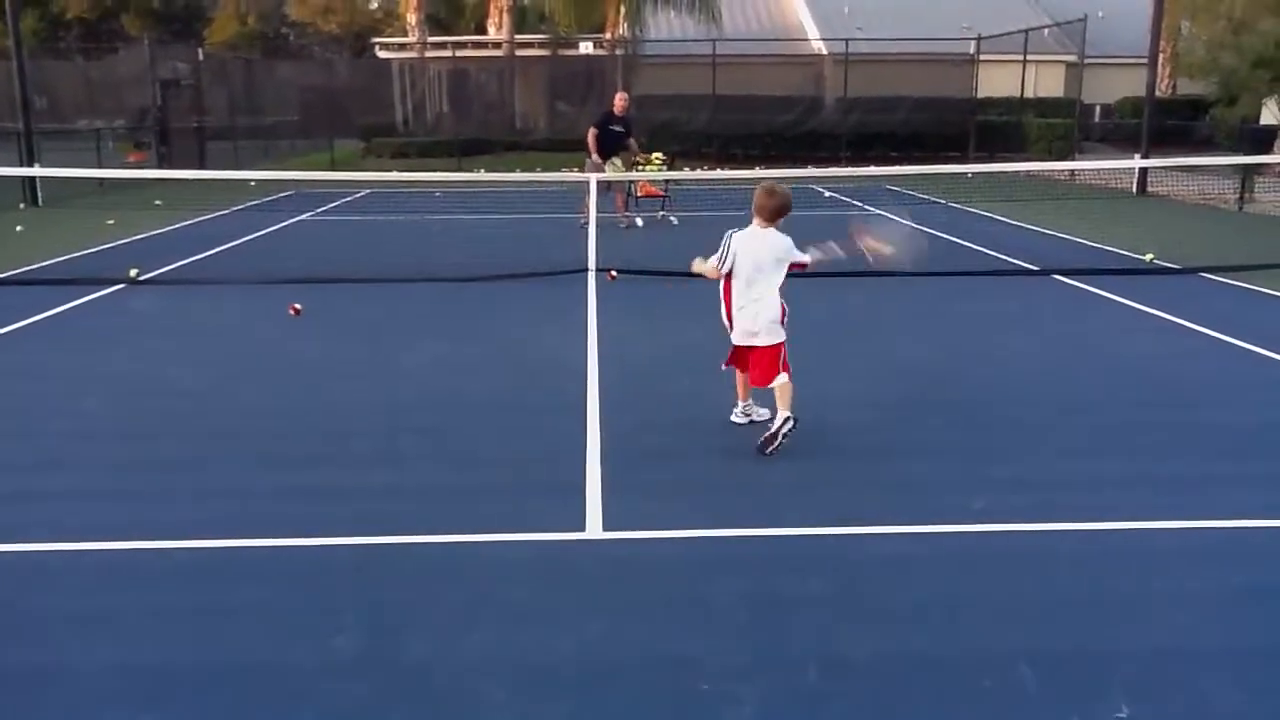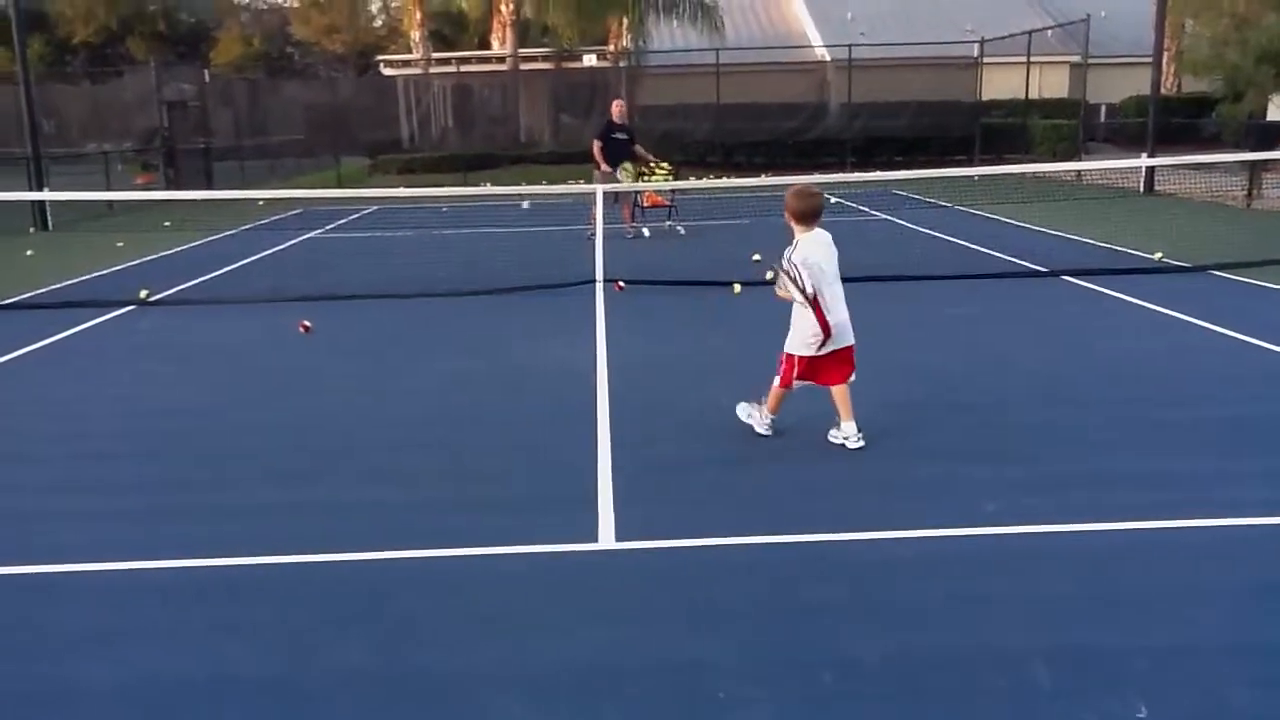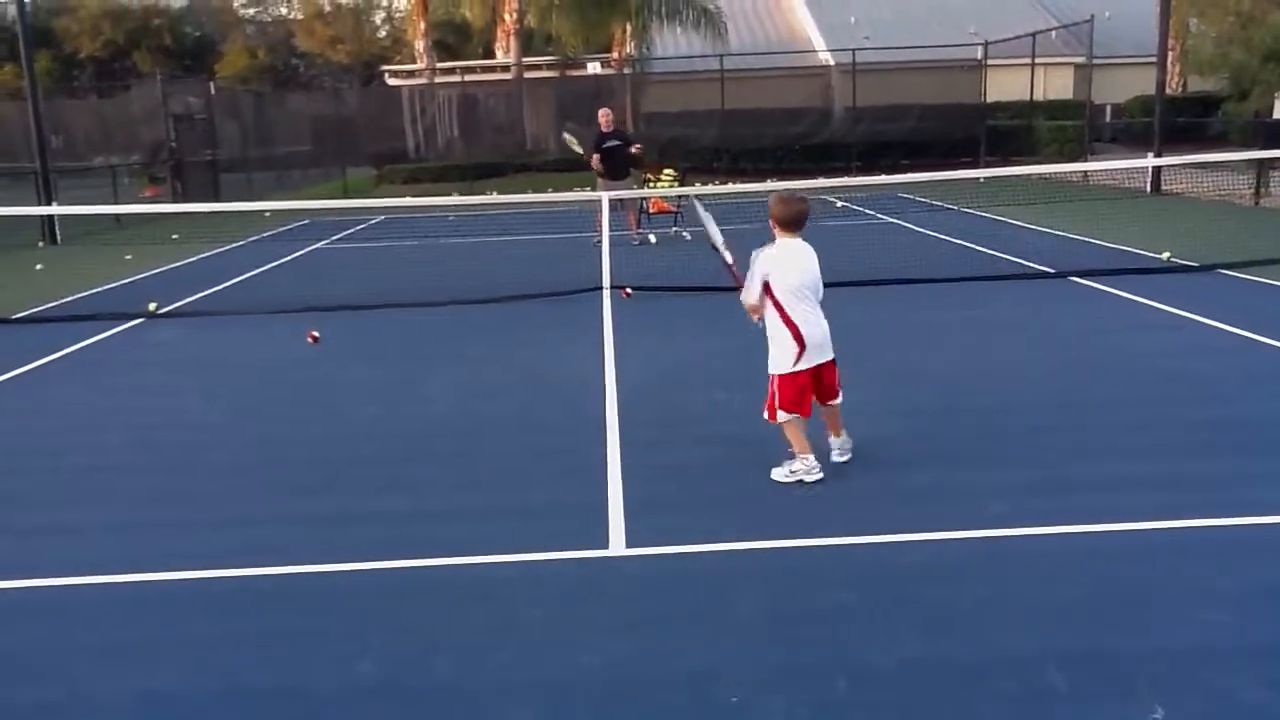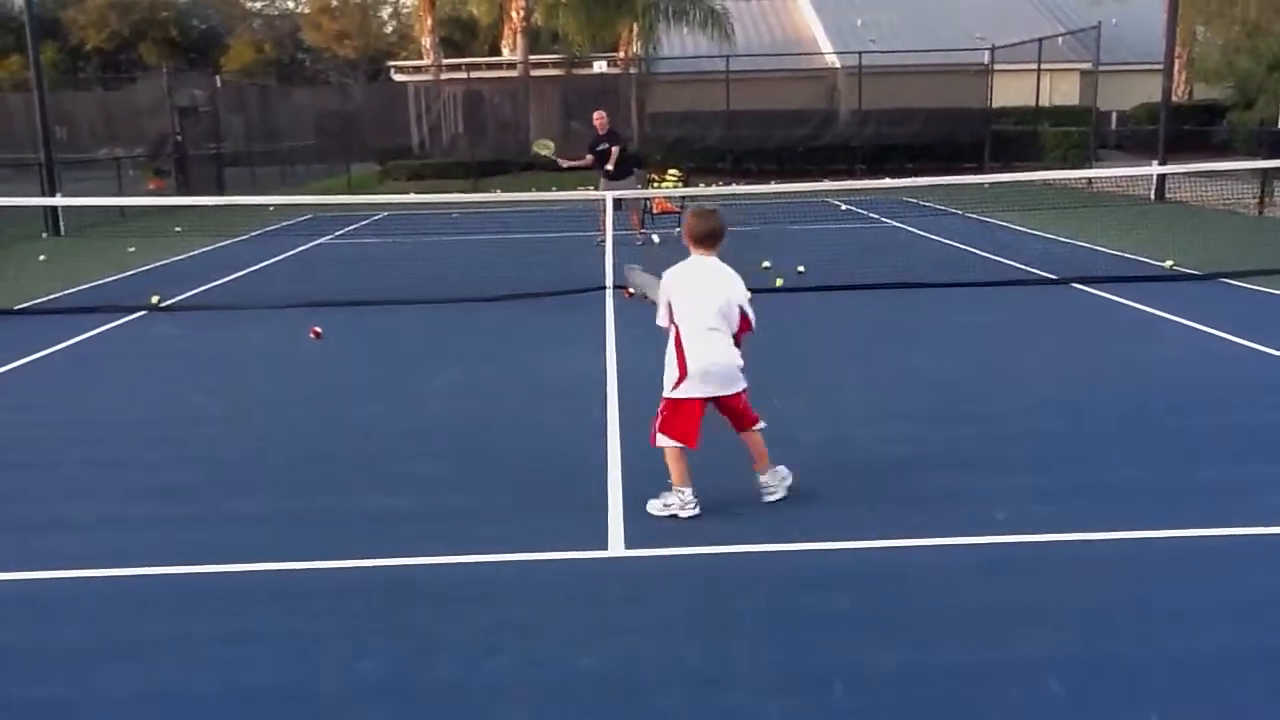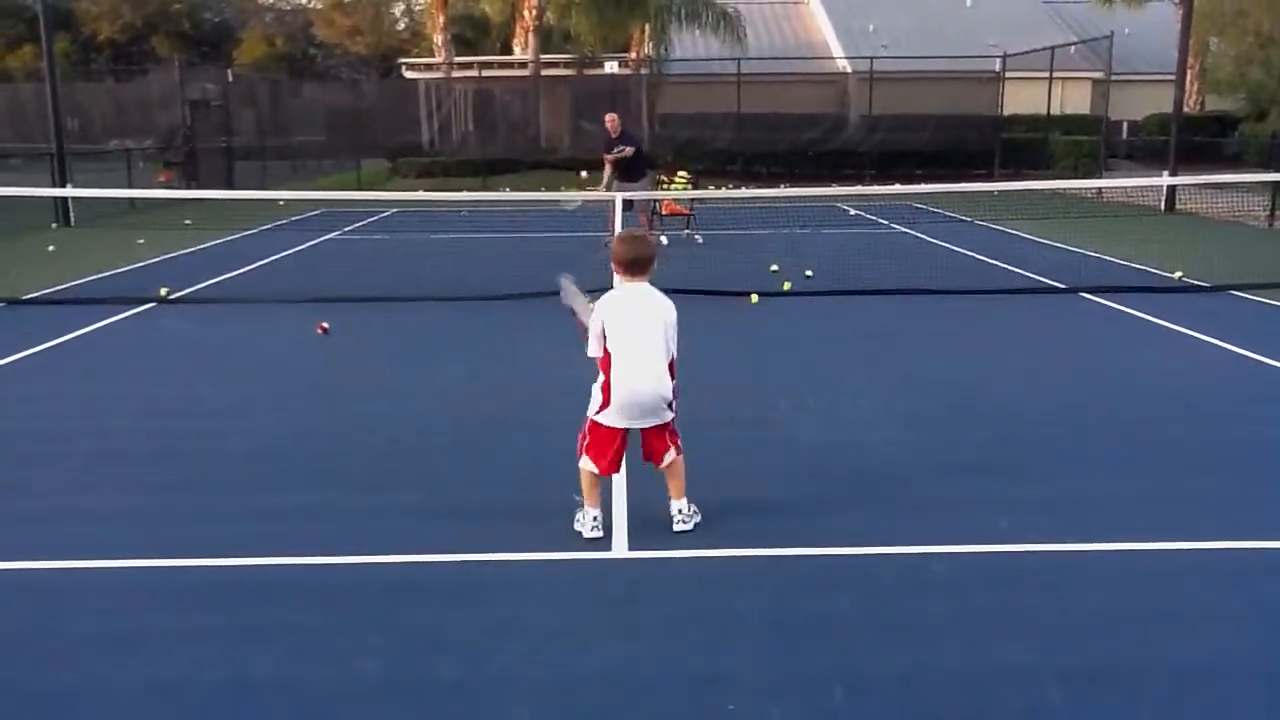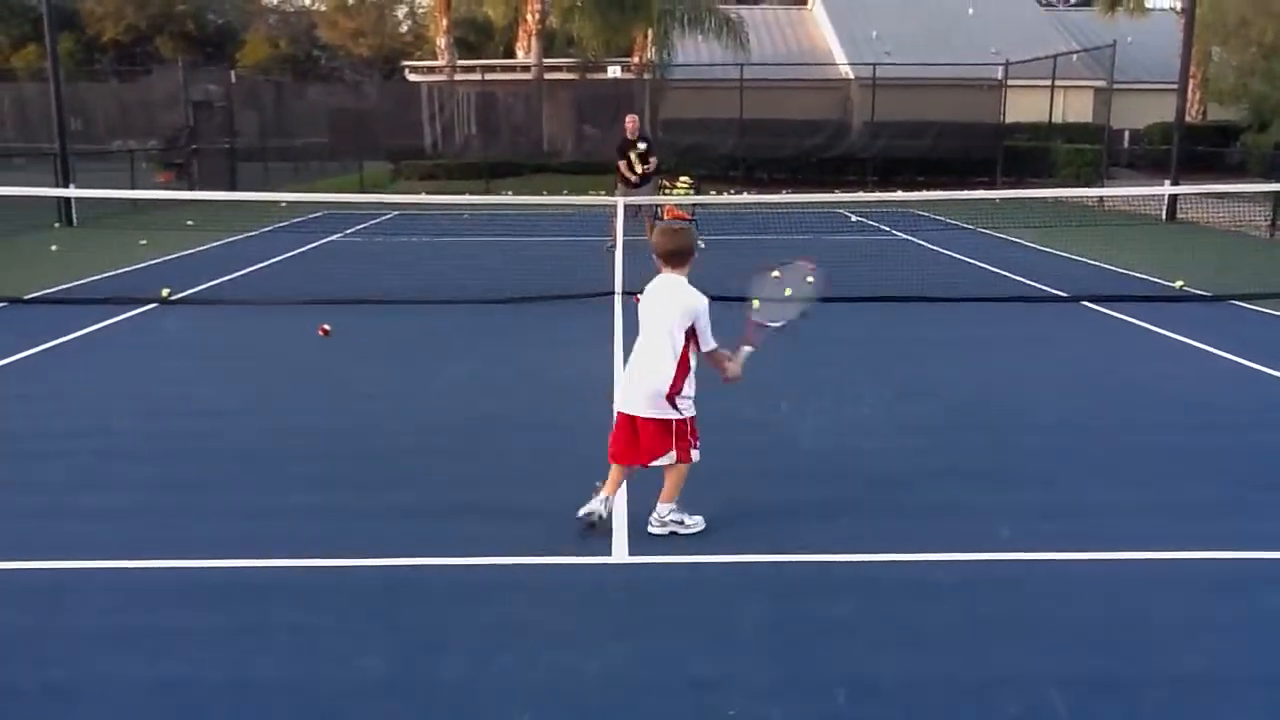
dt=0.5s
person 1, frame 1
left shoulder: (734, 238)
right shoulder: (785, 244)
left elbow: (714, 271)
right elbow: (804, 262)
left wrist: (699, 267)
right wrist: (811, 257)
left hip: (736, 320)
right hip: (768, 322)
left knee: (742, 362)
right knee: (779, 373)
left ankle: (744, 407)
right ankle: (783, 416)
person 1, frame 2
left shoulder: (794, 256)
right shoulder: (825, 238)
left elbow: (805, 296)
left wrist: (784, 293)
left hip: (810, 328)
right hip: (839, 322)
left knee: (787, 374)
right knee: (838, 376)
left ankle: (765, 417)
right ankle: (849, 430)
person 1, frame 3
left shoulder: (764, 258)
right shoulder: (809, 253)
left elbow: (752, 305)
right elbow: (815, 294)
left wrist: (760, 311)
left hip: (793, 344)
right hip: (820, 336)
left knee: (782, 406)
right knee: (827, 395)
left ankle: (806, 463)
right ankle: (839, 441)
person 1, frame 4
left shoulder: (672, 277)
right shoulder: (733, 279)
left elbow: (668, 323)
right elbow: (744, 328)
left hip: (689, 369)
right hip: (727, 365)
left knee: (668, 430)
right knee: (746, 423)
left ankle: (683, 496)
right ankle: (770, 478)
person 1, frame 5
left shoulder: (604, 305)
right shoulder: (666, 305)
left elbow: (599, 356)
right elbow: (670, 355)
left hip: (616, 395)
right hip: (656, 394)
left knee: (592, 453)
right knee: (669, 449)
left ankle: (591, 517)
right ankle: (681, 510)
person 1, frame 6
left shoulder: (650, 291)
right shoulder: (695, 300)
right elbow: (707, 349)
left wrist: (720, 357)
right wrist: (728, 366)
left hip: (633, 384)
right hip: (667, 389)
left knee: (627, 449)
right knee: (683, 451)
left ankle: (603, 500)
right ankle: (665, 514)
